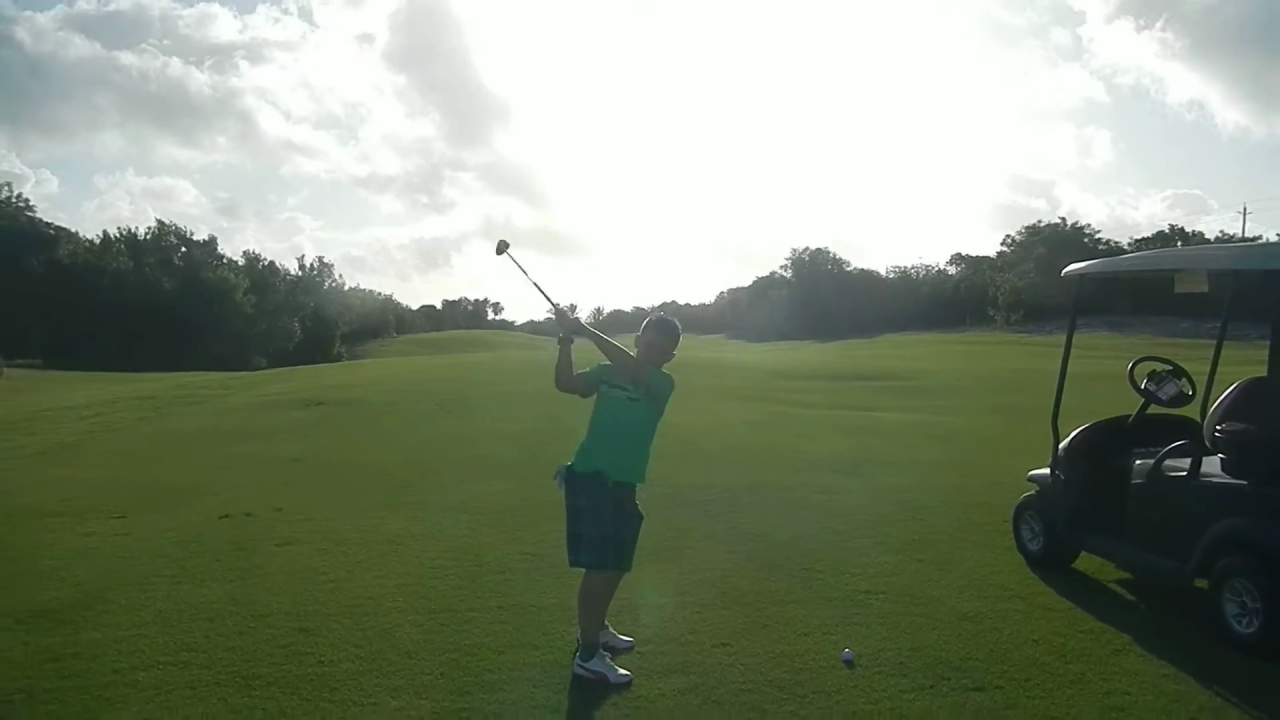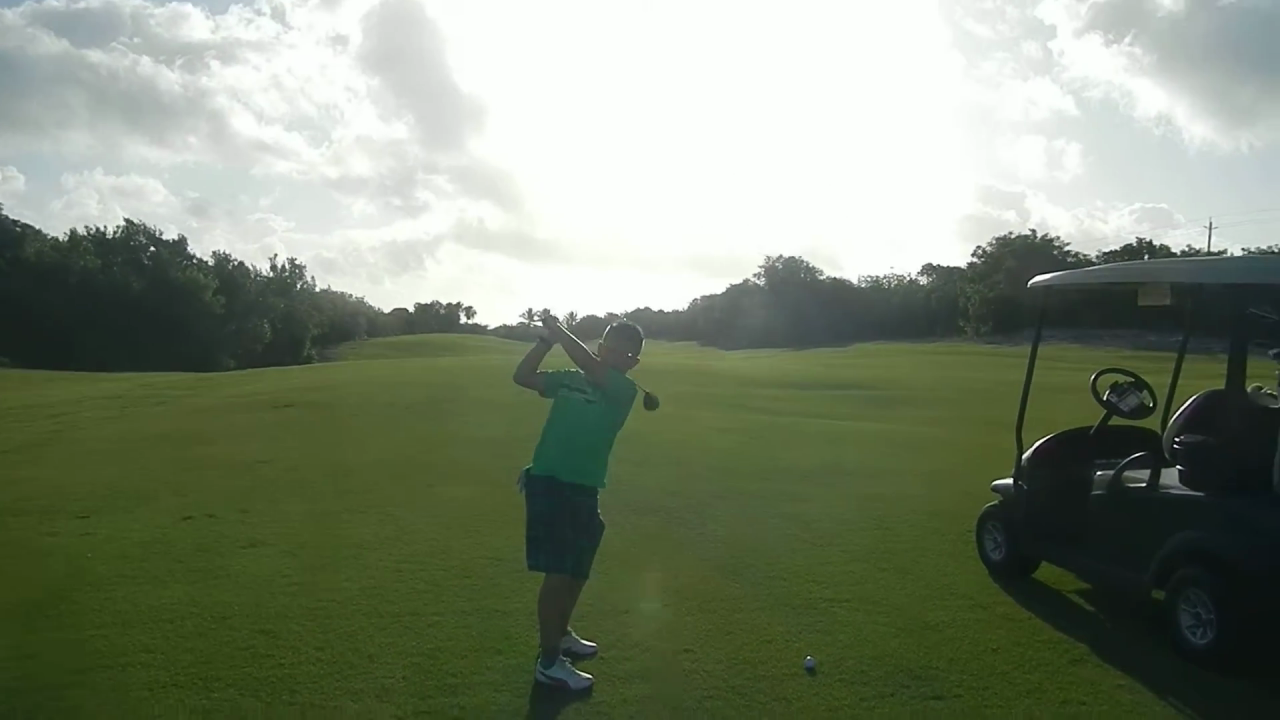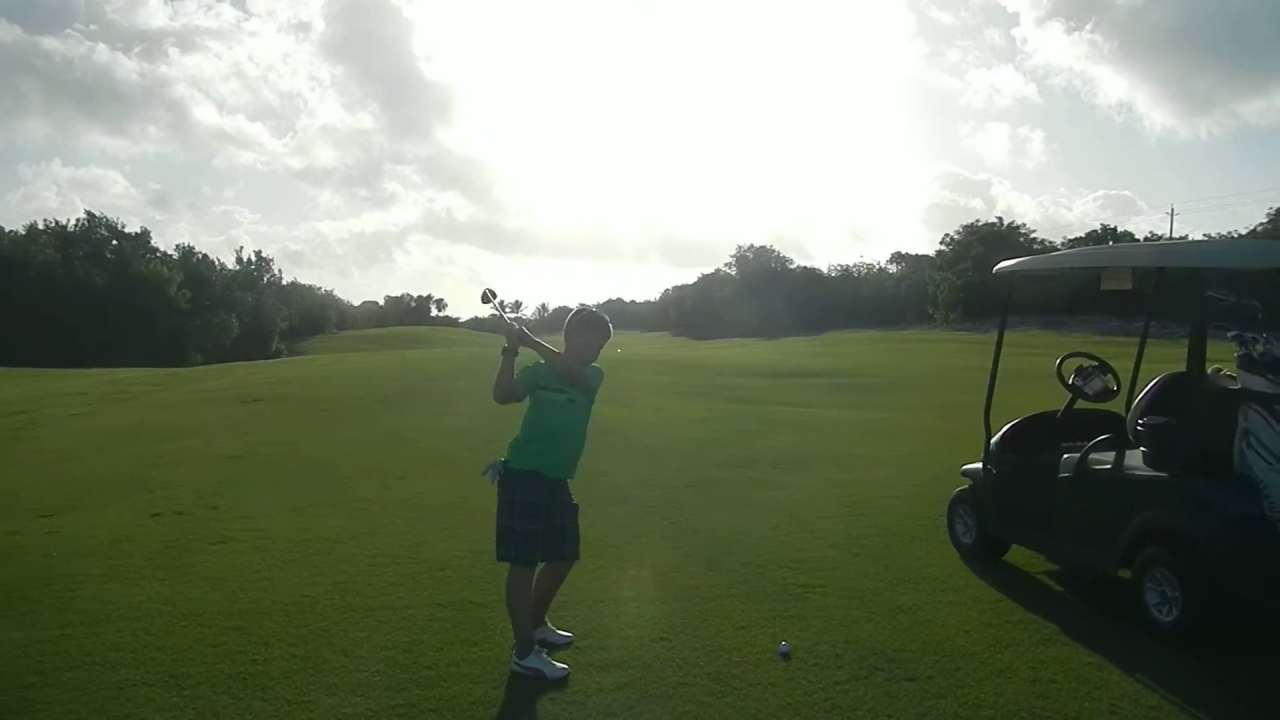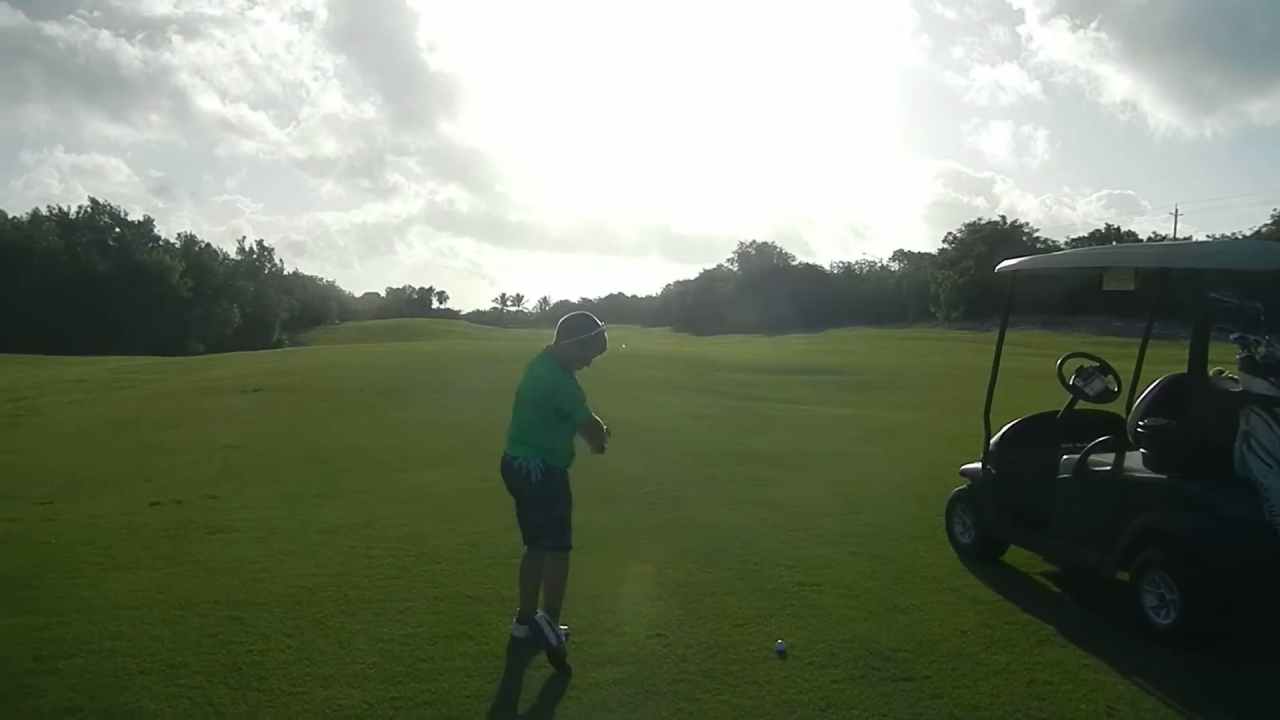
dt=0.4s
person 1, frame 1
left shoulder: (663, 385)
right shoulder: (607, 373)
left elbow: (631, 367)
right elbow: (566, 383)
left wrist: (587, 332)
right wrist: (566, 341)
left hip: (623, 483)
right hip: (590, 478)
left knee: (616, 564)
right knee: (598, 566)
left ankle: (597, 628)
right ankle: (588, 655)
person 1, frame 2
left shoulder: (624, 390)
right shoulder: (567, 378)
left elbow: (591, 366)
right elbow: (522, 376)
left wrist: (560, 332)
right wrist: (548, 340)
left hip: (583, 489)
right hip: (548, 483)
left knee: (576, 572)
right knee: (557, 572)
left ankle: (560, 634)
right ankle: (549, 661)
person 1, frame 3
left shoulder: (593, 375)
right shoulder: (539, 372)
left elbow: (570, 370)
right elbow: (502, 395)
left wrist: (531, 342)
right wrist: (510, 352)
left hip: (555, 481)
right hip: (523, 477)
left knee: (563, 556)
right knee: (523, 562)
left ankle: (536, 623)
right ankle: (524, 652)
person 1, frame 4
left shoulder: (543, 362)
right shoulder: (563, 385)
right elbow: (593, 433)
left wrist: (591, 429)
right wrist: (601, 435)
left hip: (520, 465)
right hip: (540, 470)
left knee: (537, 544)
right knee: (555, 546)
left ankle: (527, 617)
right ankle: (548, 621)
